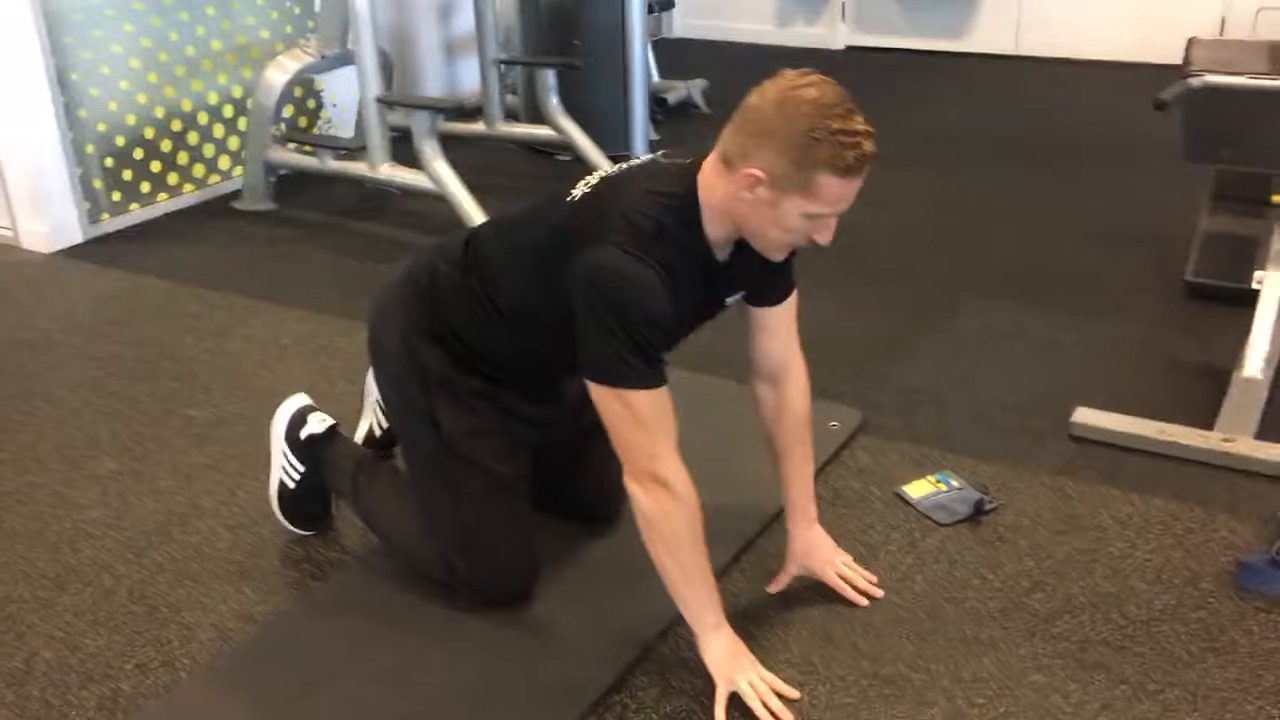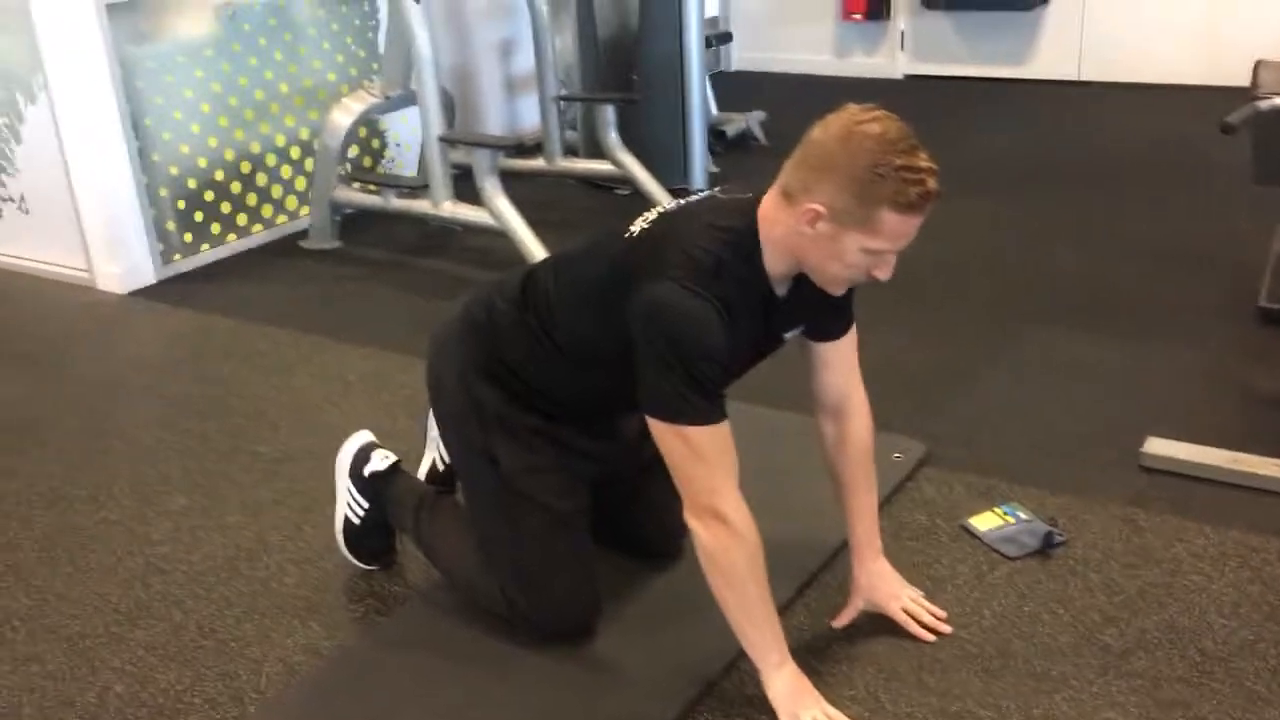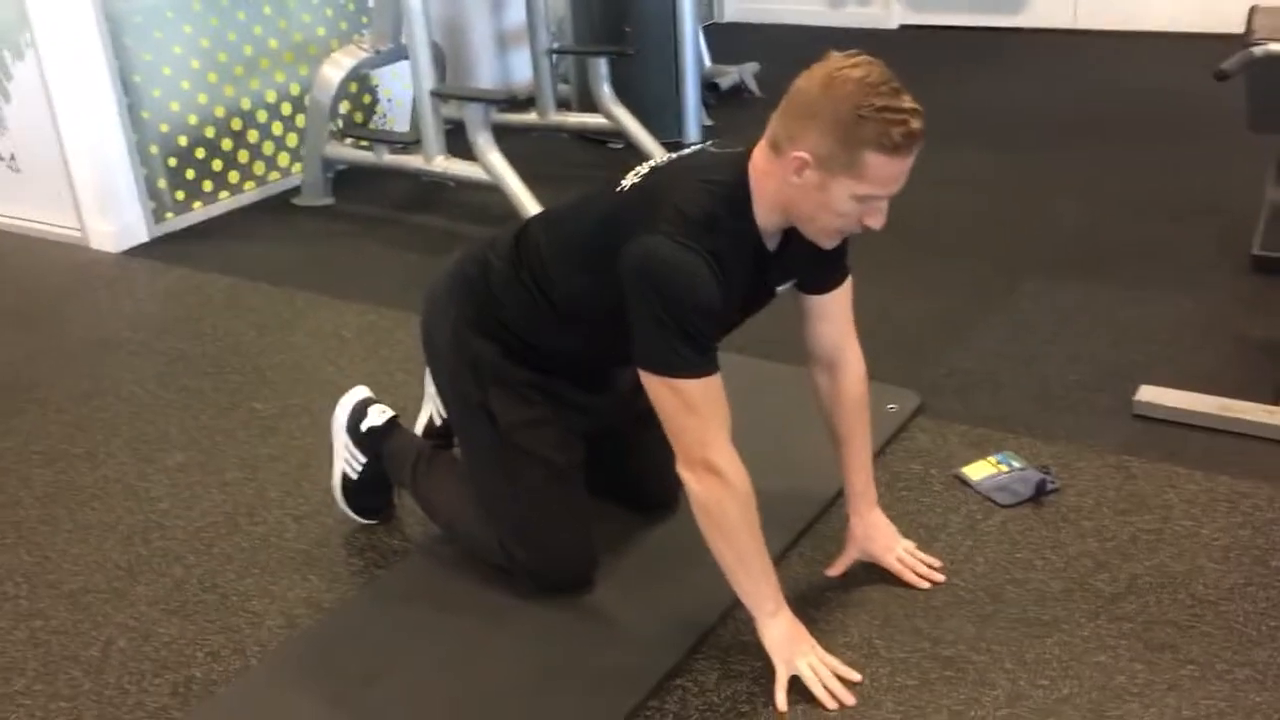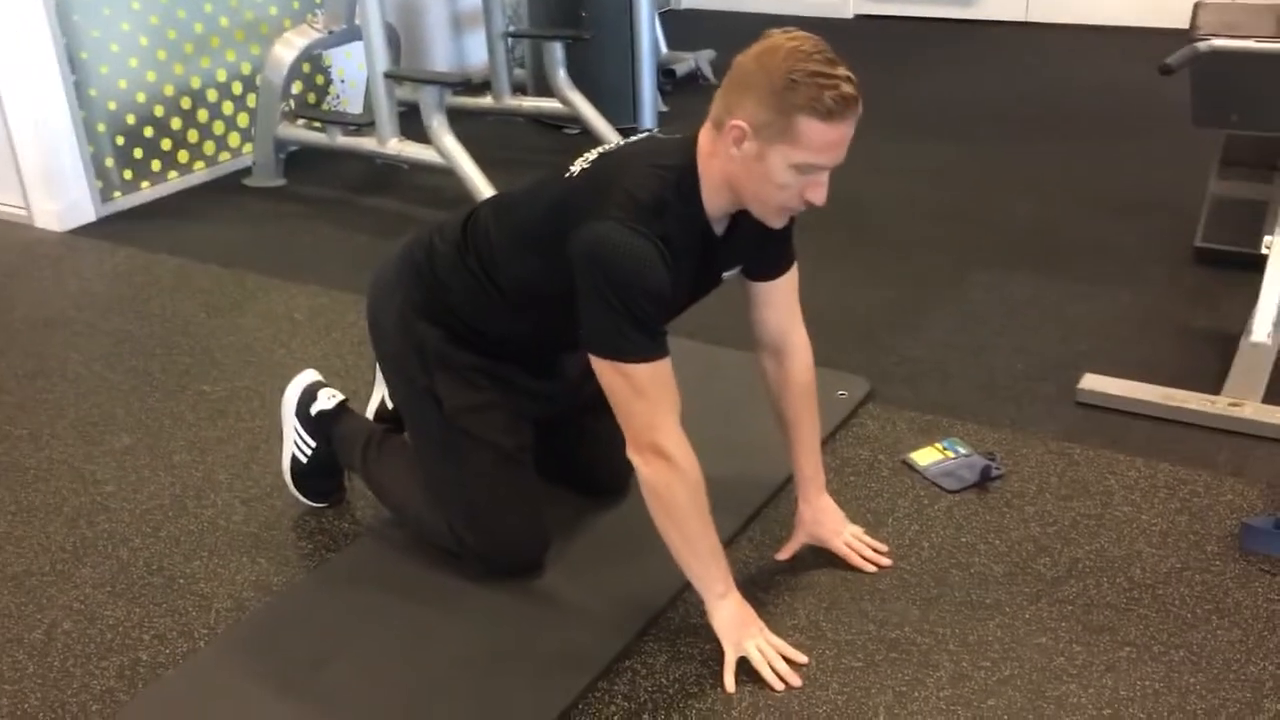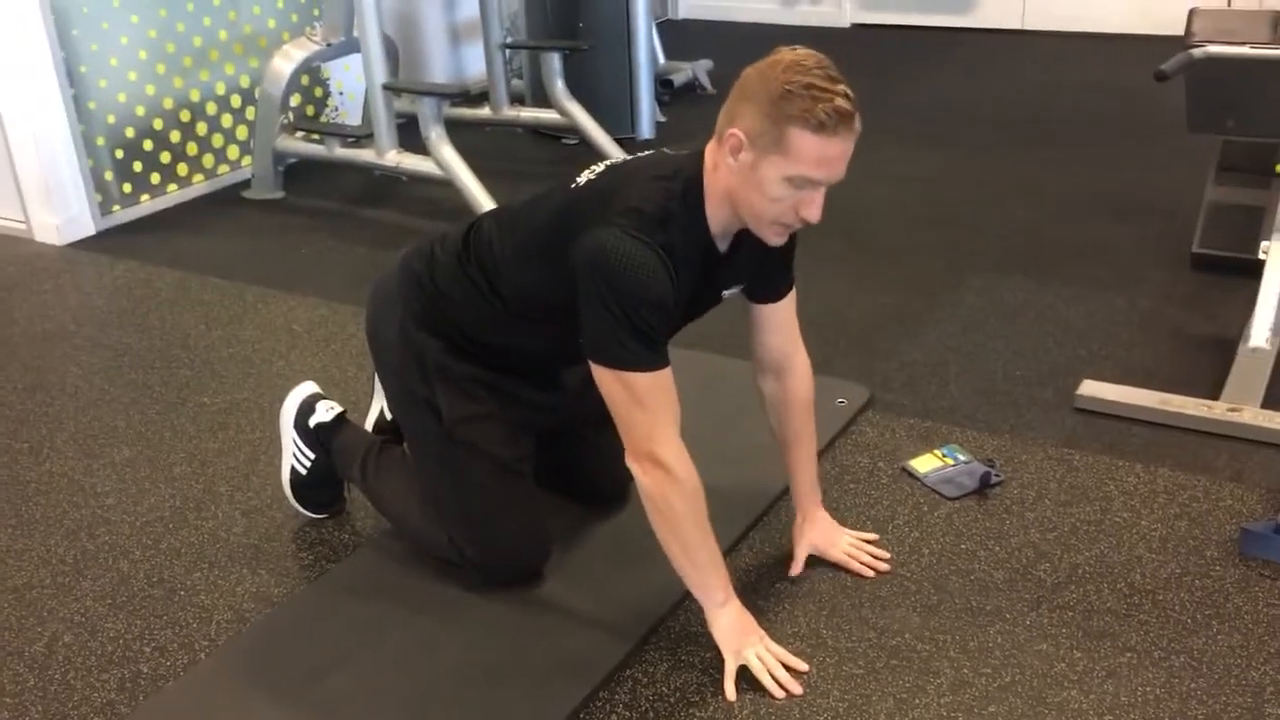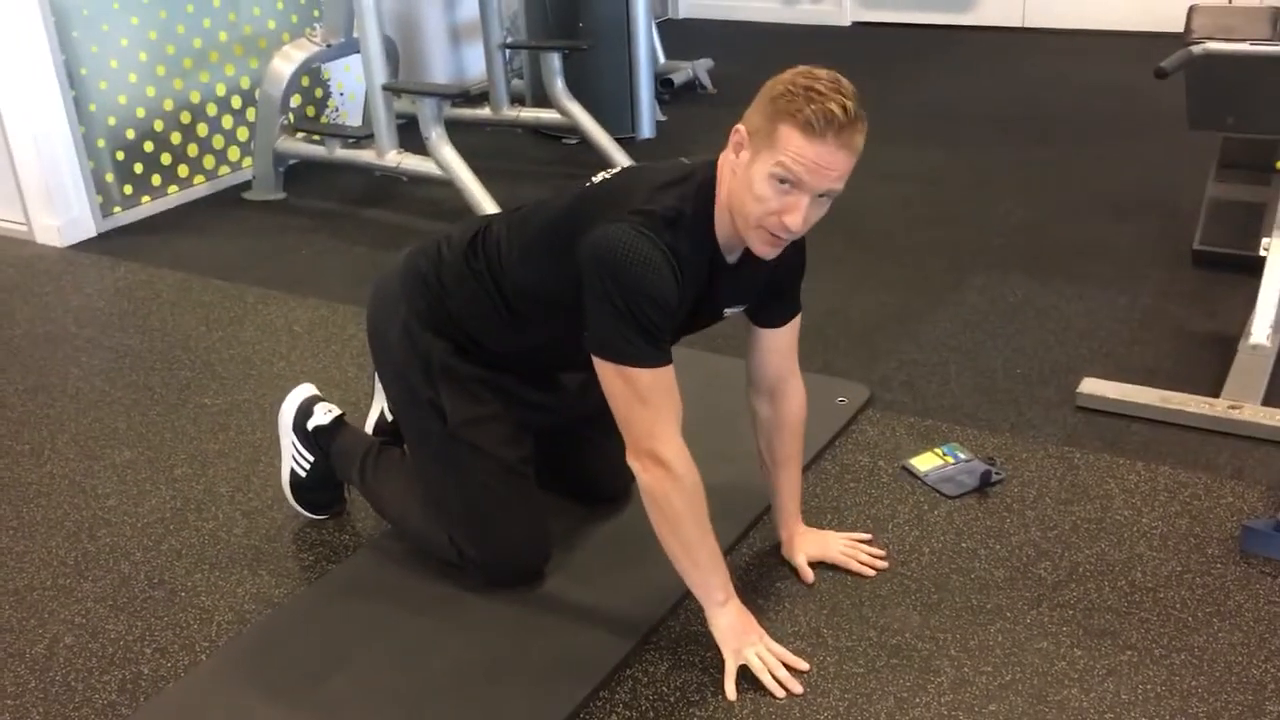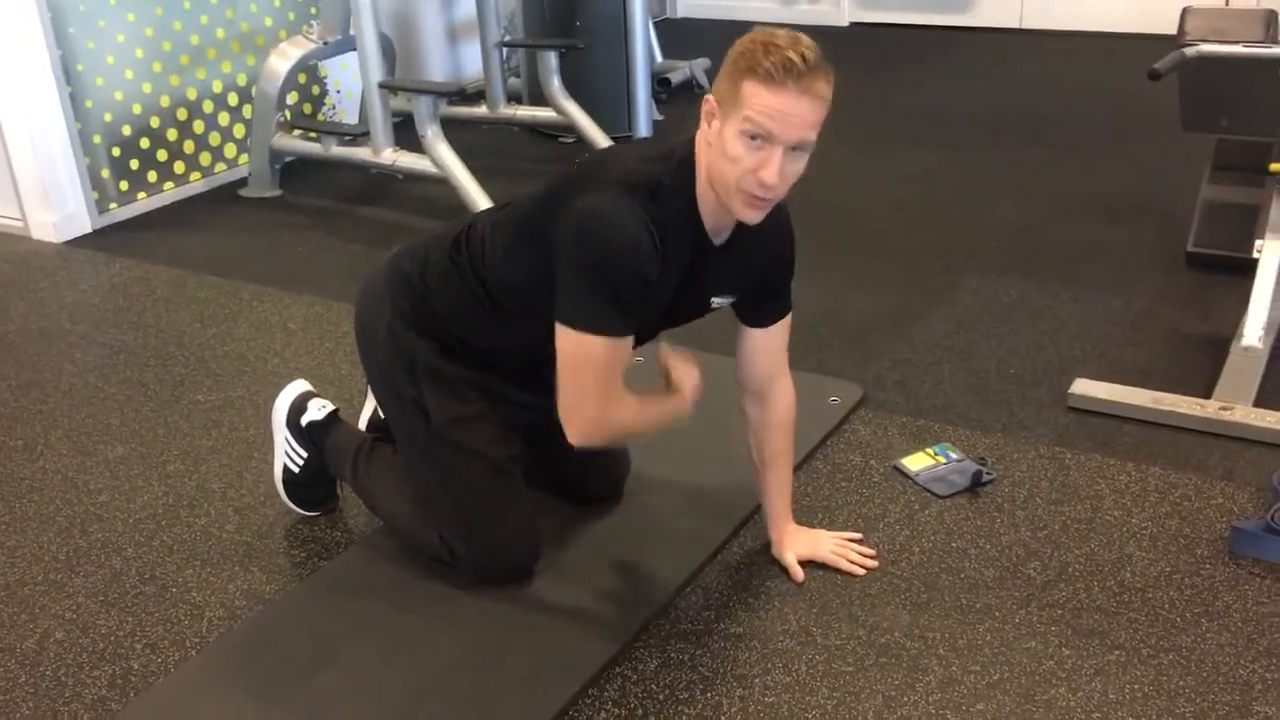
dt=0.4s
person 1, frame 1
left shoulder: (754, 216)
right shoulder: (626, 261)
left elbow: (779, 374)
right elbow: (654, 474)
left wrist: (804, 528)
right wrist: (716, 637)
left hip: (532, 345)
right hip: (436, 342)
left knee: (596, 503)
right knee: (495, 575)
left ankle: (403, 416)
right ankle: (319, 448)
person 1, frame 2
left shoulder: (814, 248)
right shoulder: (684, 298)
left elbow: (842, 409)
right elbow: (715, 510)
left wrist: (870, 563)
left hip: (590, 385)
right hip: (494, 381)
left knee: (658, 538)
right knee: (558, 610)
right ankle: (384, 487)
person 1, frame 3
left shoulder: (808, 205)
right shoulder: (675, 251)
left elbow: (836, 360)
right elbow: (707, 463)
left wrist: (866, 514)
right wrist: (775, 620)
left hip: (585, 338)
right hip: (488, 333)
left knee: (653, 492)
right knee: (556, 561)
left ankle: (499, 422)
right ankle: (382, 440)
person 1, frame 4
left shoulder: (759, 193)
right shoulder: (624, 237)
left elbow: (784, 345)
right elbow: (658, 446)
left wrist: (814, 499)
right wrist: (724, 603)
left hip: (532, 325)
right hip: (435, 321)
left knee: (603, 476)
right knee: (507, 545)
left ankle: (470, 412)
right ankle: (332, 425)
person 1, frame 5
left shoulder: (763, 217)
right shoulder: (628, 249)
left elbow: (782, 365)
right elbow: (655, 455)
left wrist: (810, 512)
right wrist: (723, 610)
left hip: (533, 337)
right hip: (433, 330)
left knee: (603, 485)
right knee: (506, 555)
left ankle: (456, 422)
right ankle: (329, 438)
person 1, frame 6
left shoulder: (774, 238)
right shoulder: (636, 248)
left elbow: (776, 388)
right elbow: (656, 453)
left wrist: (792, 527)
right wrist: (724, 610)
left hip: (533, 337)
right hip: (433, 328)
left knee: (604, 484)
right knee: (508, 554)
right ankle: (329, 440)
person 1, frame 7
left shoulder: (766, 236)
right shoulder: (616, 222)
left elbow: (766, 387)
right elbow: (587, 419)
left wrist: (782, 526)
right wrist: (678, 401)
left hip: (524, 345)
right hip: (422, 331)
left knee: (597, 485)
right knee: (498, 552)
left ankle: (410, 418)
right ankle: (326, 438)
